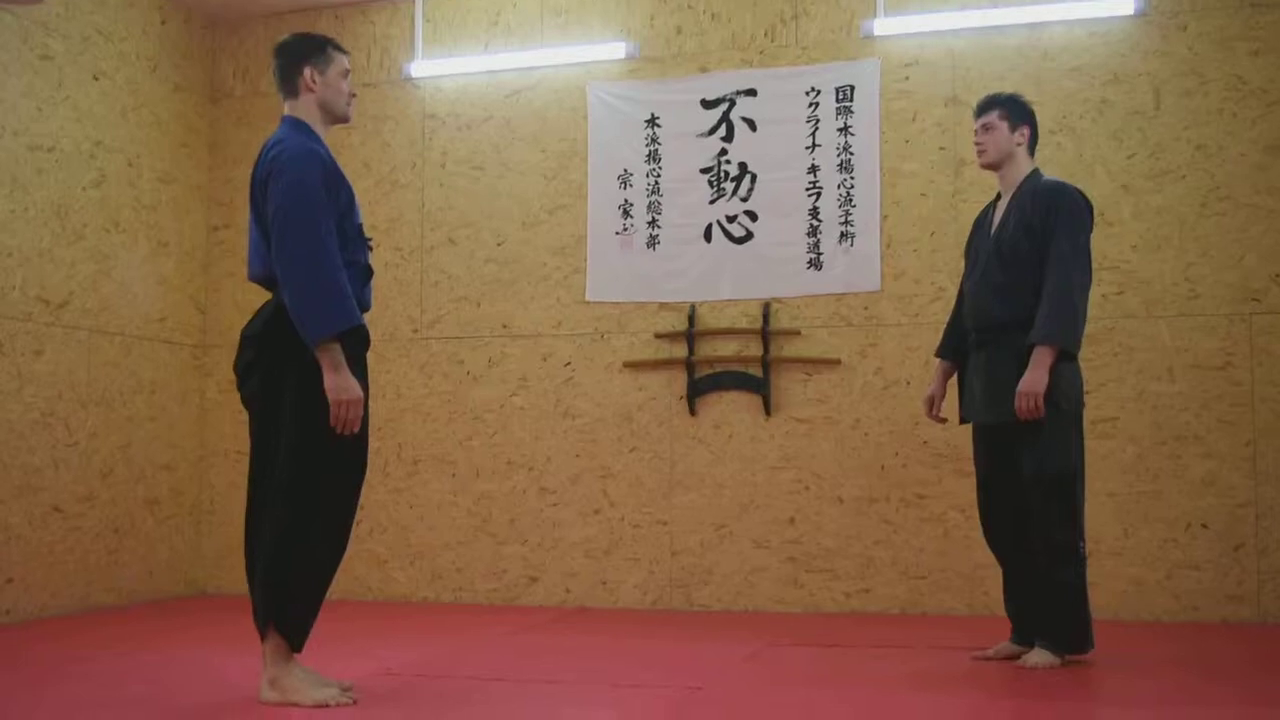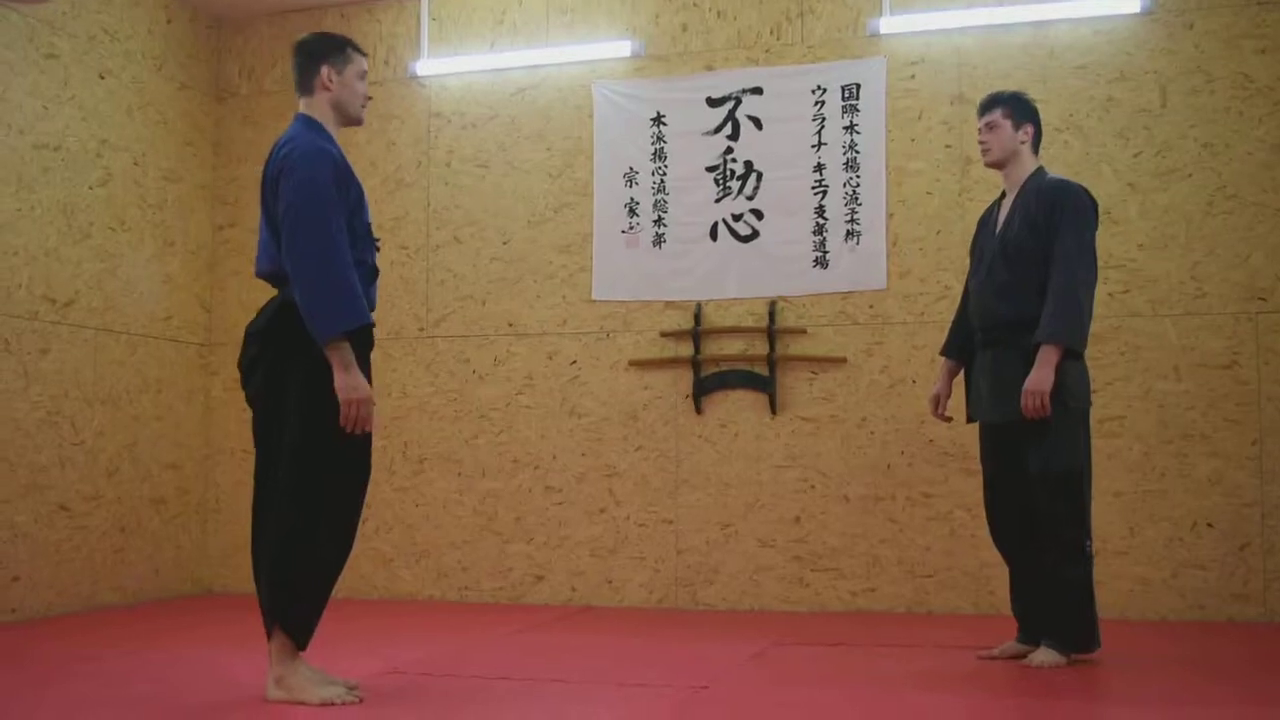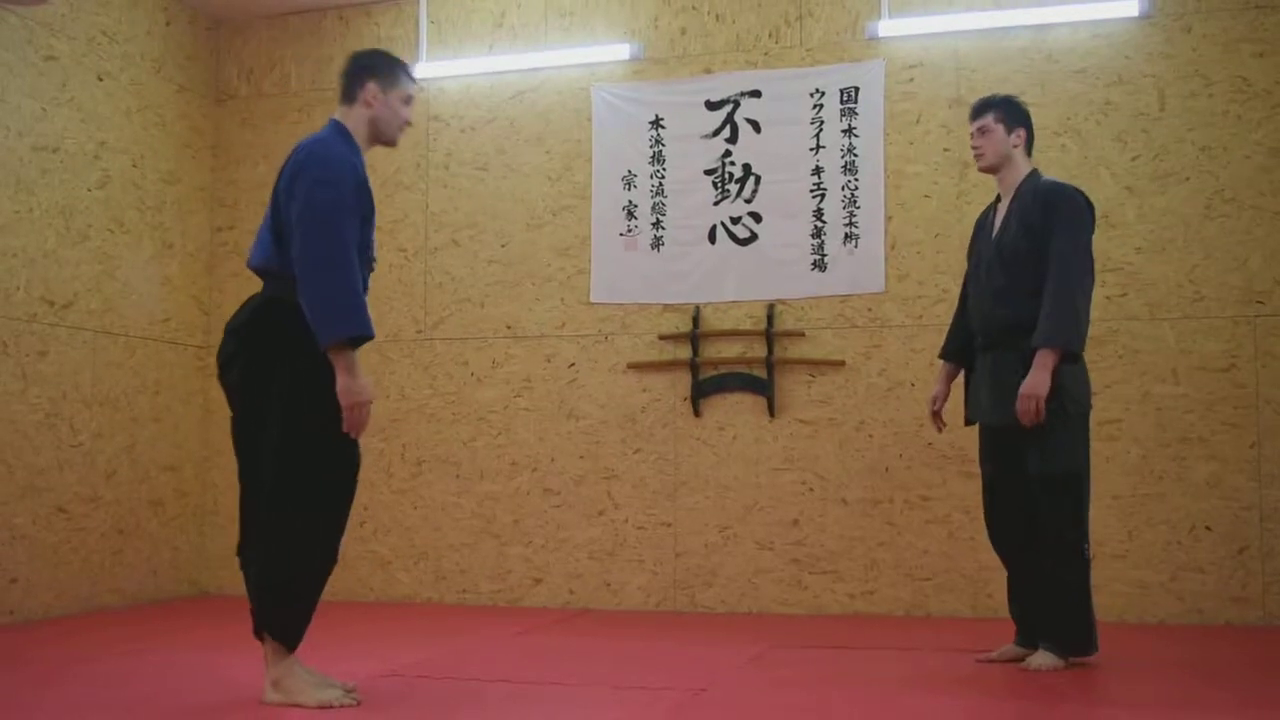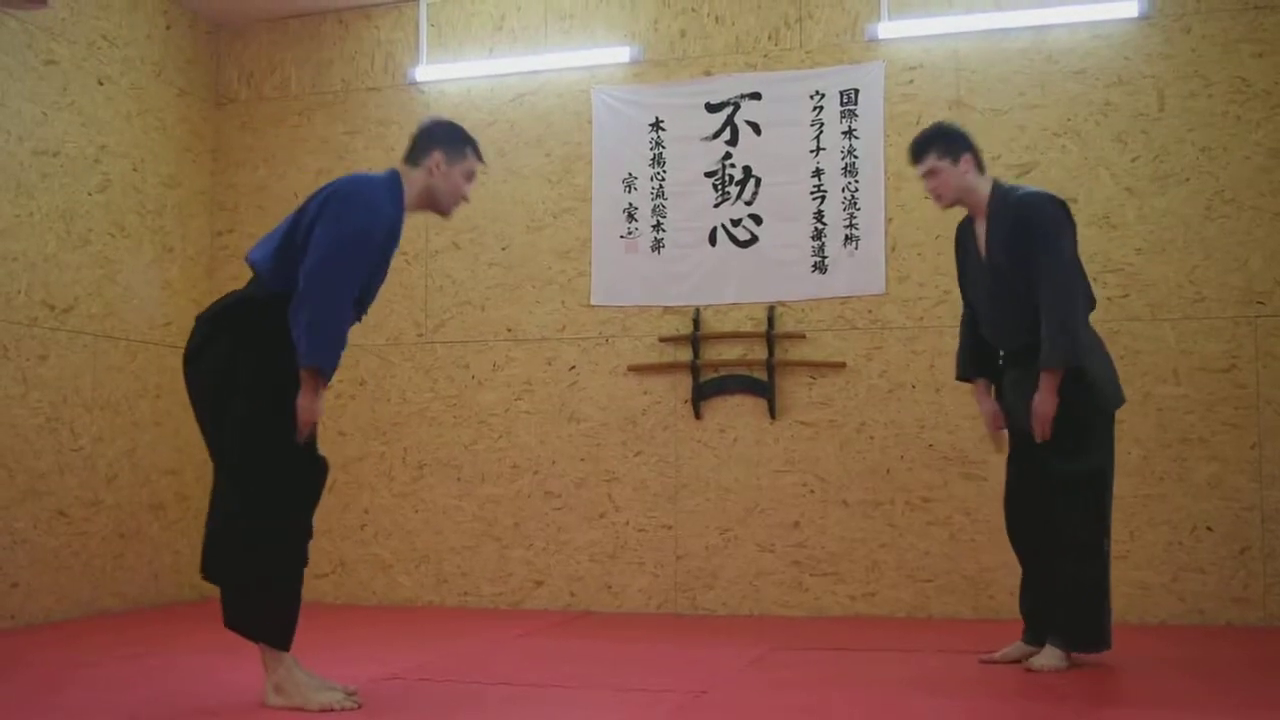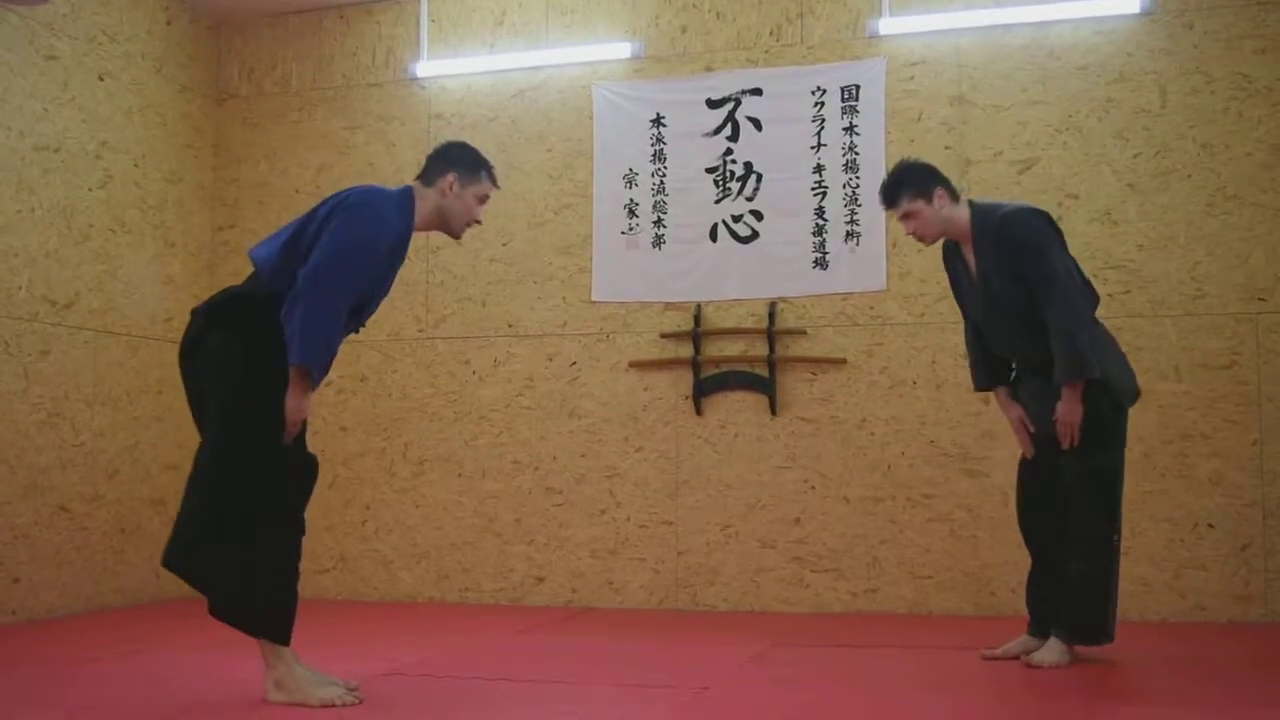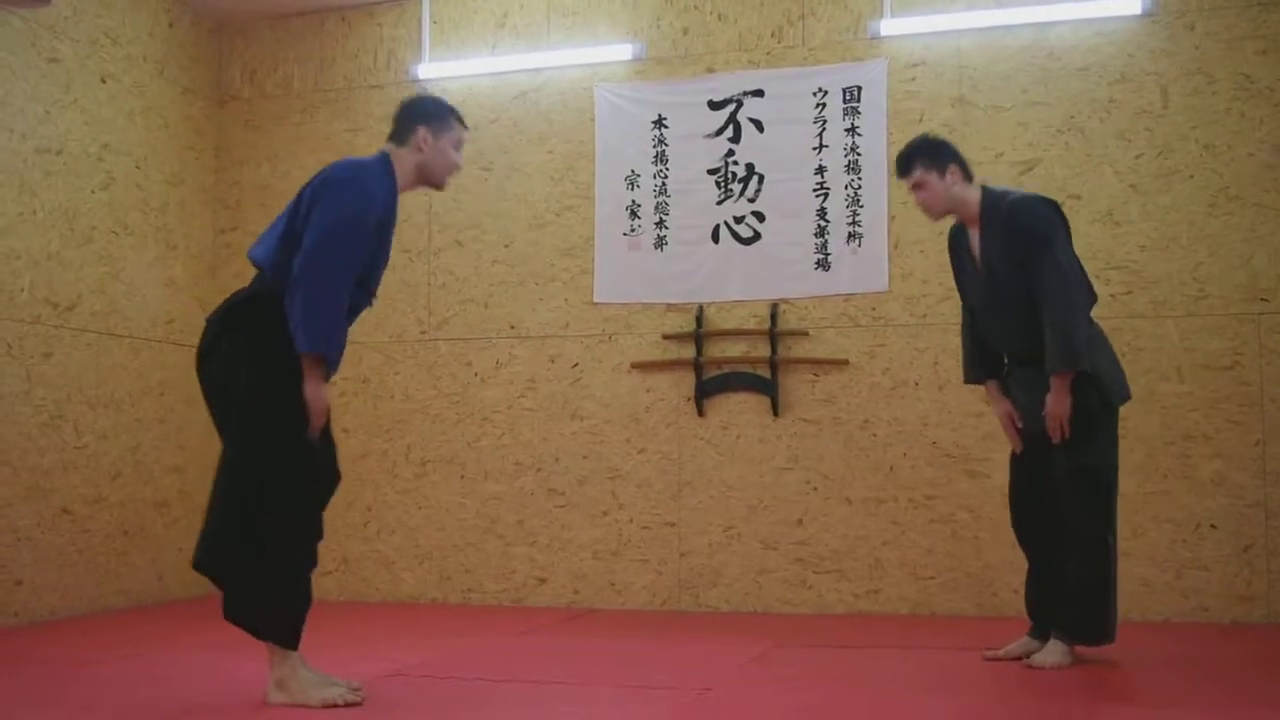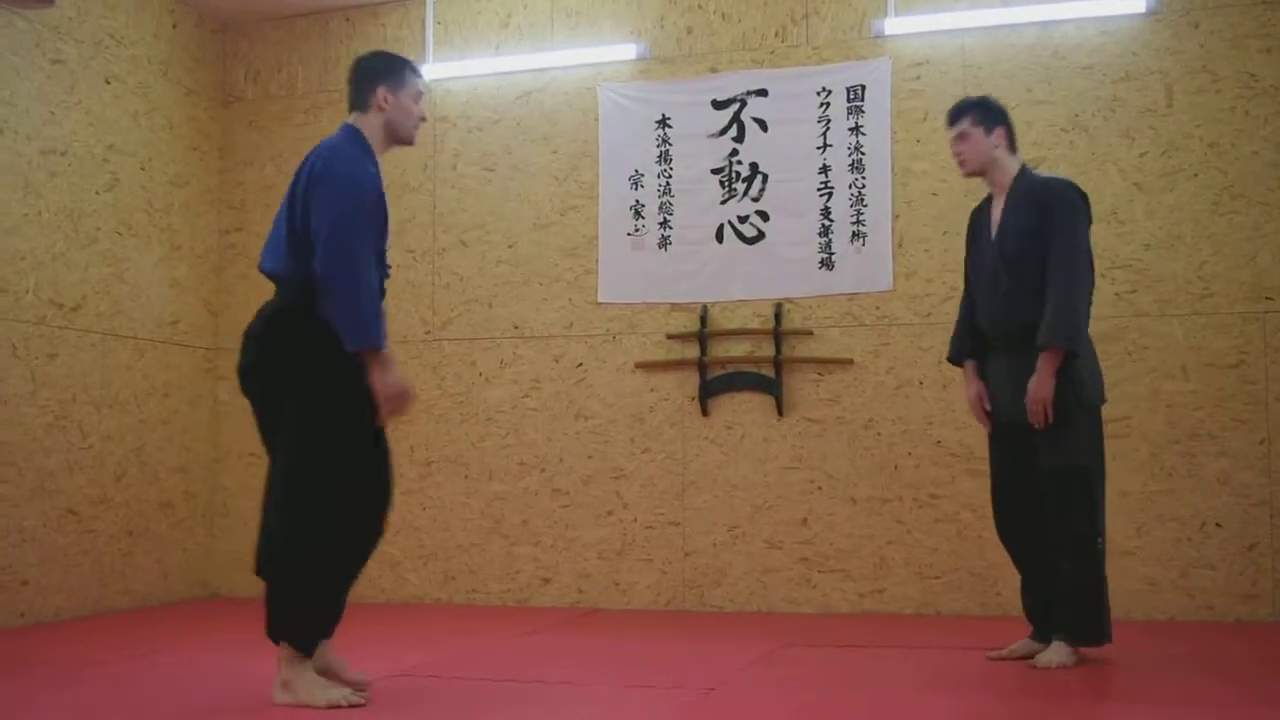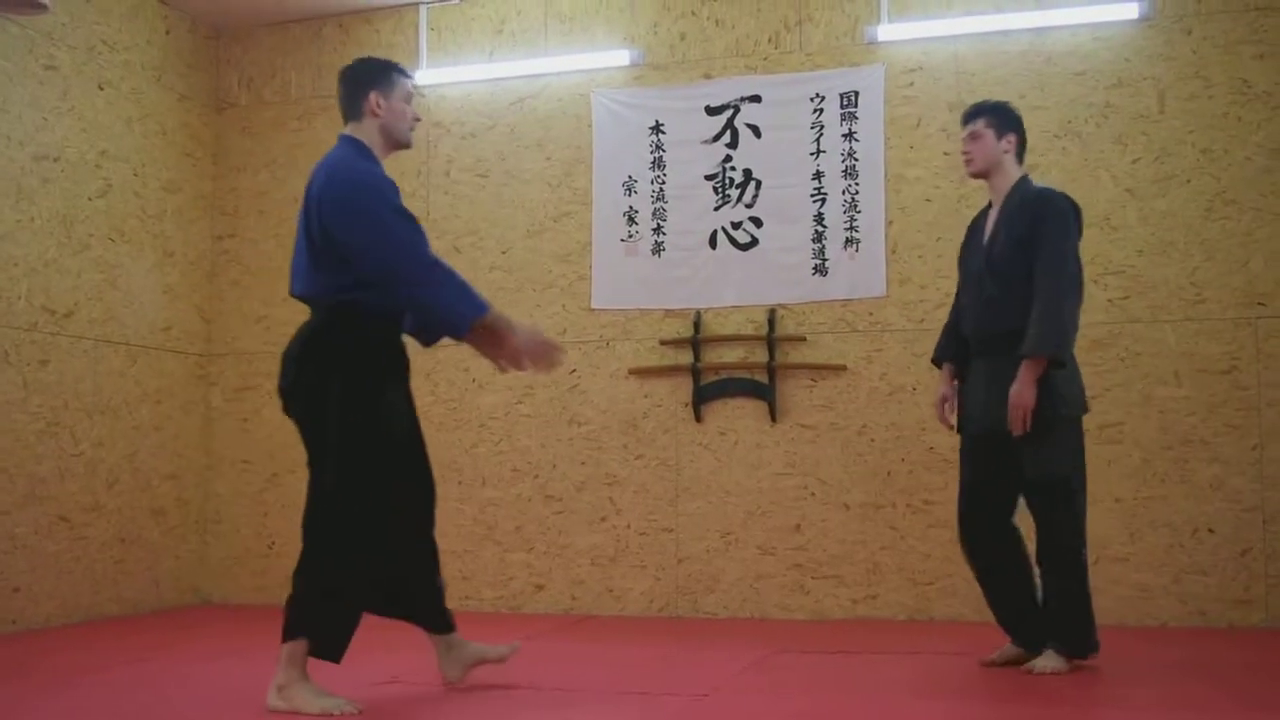
dt=0.3s
person 1, frame 1
left shoulder: (299, 155)
right shoulder: (297, 156)
right elbow: (306, 272)
right wrist: (335, 367)
left hip: (300, 352)
right hip: (307, 355)
left knee: (297, 507)
right knee: (303, 507)
left ankle: (282, 663)
right ankle: (280, 670)
person 1, frame 2
left shoulder: (308, 153)
right shoulder: (309, 154)
right elbow: (317, 271)
left wrist: (342, 360)
right wrist: (346, 365)
left hip: (305, 351)
right hip: (312, 353)
left knee: (308, 504)
right knee: (310, 504)
left ankle: (288, 662)
right ankle: (285, 669)
person 1, frame 3
left shoulder: (332, 158)
right shoulder: (331, 158)
right elbow: (324, 271)
left wrist: (334, 364)
right wrist: (346, 367)
left hip: (278, 346)
right hip: (282, 349)
left knee: (298, 501)
right knee: (299, 502)
left ankle: (282, 664)
right ankle: (281, 672)
person 1, frame 4
left shoulder: (371, 202)
right shoulder: (369, 201)
right elbow: (321, 297)
left wrist: (306, 382)
right wrist: (312, 388)
left hip: (255, 349)
right hip: (244, 349)
left knee: (279, 501)
right knee: (268, 503)
left ankle: (283, 667)
right ankle: (281, 676)
person 1, frame 5
left shoulder: (386, 221)
right shoulder: (376, 213)
right elbow: (318, 298)
left wrist: (297, 384)
right wrist: (299, 388)
left hip: (256, 349)
right hip: (241, 346)
left knee: (275, 500)
right knee: (260, 501)
left ankle: (284, 662)
right ankle: (281, 671)
person 1, frame 6
left shoulder: (373, 191)
right shoulder: (360, 185)
right elbow: (316, 282)
left wrist: (313, 374)
right wrist: (315, 376)
left hip: (272, 347)
right hip: (256, 347)
left knee: (293, 497)
right knee: (278, 501)
left ankle: (288, 661)
right ankle: (285, 672)
person 1, frame 7
left shoulder: (346, 163)
right shoulder: (345, 165)
right elbow: (346, 275)
left wrist: (375, 359)
right wrist: (380, 363)
left hip: (313, 348)
right hip: (302, 350)
left knee: (354, 497)
right knee: (317, 504)
left ankle: (311, 647)
right ankle: (293, 669)
person 1, frame 8
left shoulder: (355, 176)
right shoulder: (350, 177)
left elbow: (398, 279)
right elbow: (415, 269)
left wrist: (475, 336)
right wrist: (502, 331)
left hip: (362, 361)
right hip: (345, 365)
left knee: (402, 505)
right knee: (348, 516)
left ankle: (449, 649)
person 2, frame 1
left shoulder: (1059, 200)
right shoulder: (986, 219)
left elbow: (1066, 289)
left wrist: (1039, 367)
right wrist: (943, 373)
left hip: (1039, 381)
right hip: (990, 384)
left knee: (1050, 512)
right knee: (1003, 515)
left ankle: (1061, 636)
right ankle: (1026, 629)
person 2, frame 2
left shoulder: (1063, 199)
right shoulder: (991, 217)
left elbow: (1072, 288)
left wrist: (1045, 365)
right wrist: (948, 371)
left hip: (1045, 380)
right hip: (996, 382)
left knee: (1057, 510)
right knee: (1010, 512)
left ankle: (1068, 635)
right ankle: (1034, 629)
person 2, frame 3
left shoulder: (1059, 201)
right shoulder: (989, 219)
left elbow: (1068, 291)
right elbow: (972, 303)
left wrist: (1042, 371)
right wrist: (946, 376)
left hip: (1046, 383)
right hip: (996, 384)
left knee: (1056, 516)
right knee: (1007, 515)
left ankle: (1064, 638)
right ankle: (1031, 632)
person 2, frame 4
left shoulder: (1035, 211)
right shoulder: (966, 234)
left elbow: (1062, 302)
right elbow: (976, 317)
left wrist: (1049, 386)
right wrist: (984, 392)
left hip: (1073, 384)
right hip: (1020, 386)
left knee: (1076, 513)
right knee: (1026, 513)
left ankle: (1070, 636)
right ankle: (1039, 630)
person 2, frame 5
left shoulder: (1018, 227)
right shoulder: (955, 254)
left elbow: (1068, 312)
right elbow: (980, 332)
left wrist: (1072, 396)
right wrist: (1007, 402)
left hip: (1088, 385)
right hip: (1040, 384)
left knee: (1087, 512)
right knee: (1039, 510)
left ankle: (1070, 631)
right ankle: (1043, 626)
person 2, frame 6
left shoulder: (1026, 215)
right shoulder: (959, 240)
left elbow: (1064, 304)
right elbow: (975, 323)
left wrist: (1061, 388)
right wrist: (996, 396)
left hip: (1079, 379)
right hip: (1028, 383)
left knee: (1081, 510)
right knee: (1031, 510)
left ankle: (1071, 632)
right ankle: (1044, 627)
person 2, frame 7
left shoulder: (1055, 197)
right shoulder: (980, 217)
left elbow: (1069, 289)
left wrist: (1046, 369)
right wrist: (973, 374)
left hip: (1057, 378)
right hip: (1004, 379)
left knee: (1071, 510)
right knee: (1016, 513)
left ankle: (1073, 632)
right ankle: (1045, 627)
person 2, frame 8
left shoulder: (1048, 207)
right shoulder: (980, 225)
left elbow: (1057, 299)
left wrist: (1027, 377)
right wrist: (948, 376)
left hip: (1037, 385)
right hip: (983, 388)
left knee: (1055, 519)
right knee: (980, 521)
left ankle: (1066, 641)
right ankle: (1026, 634)
